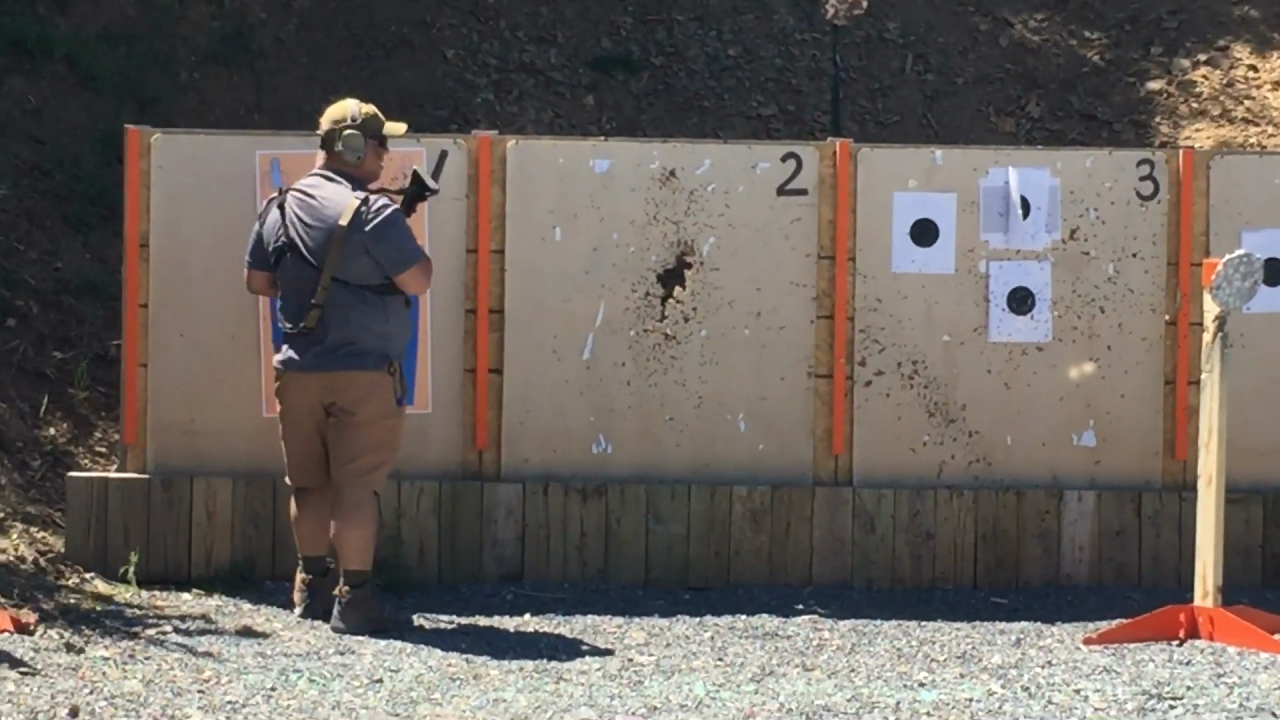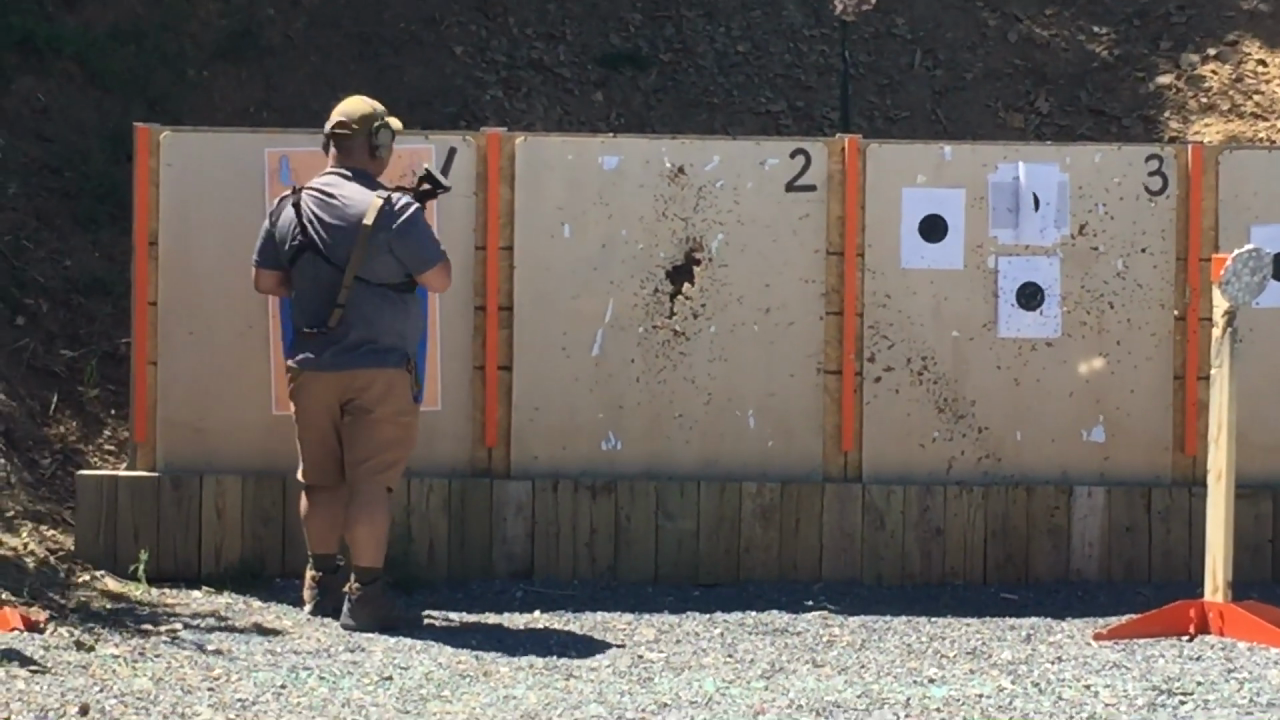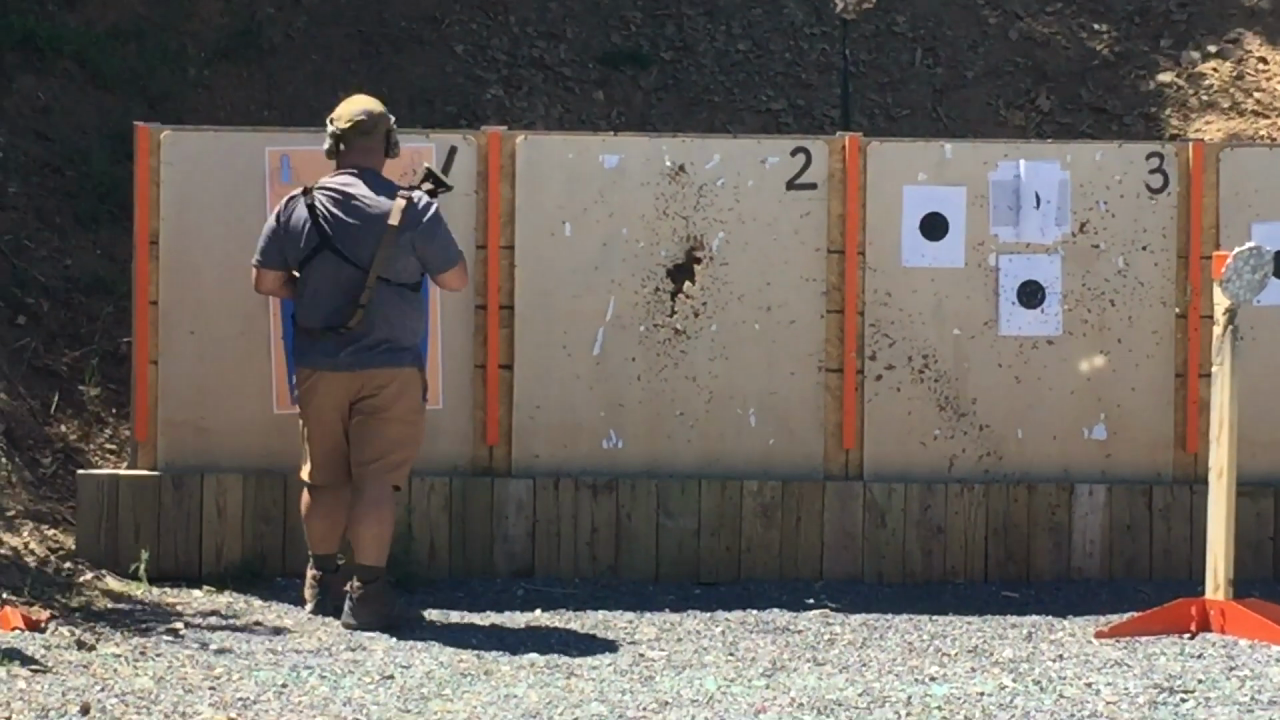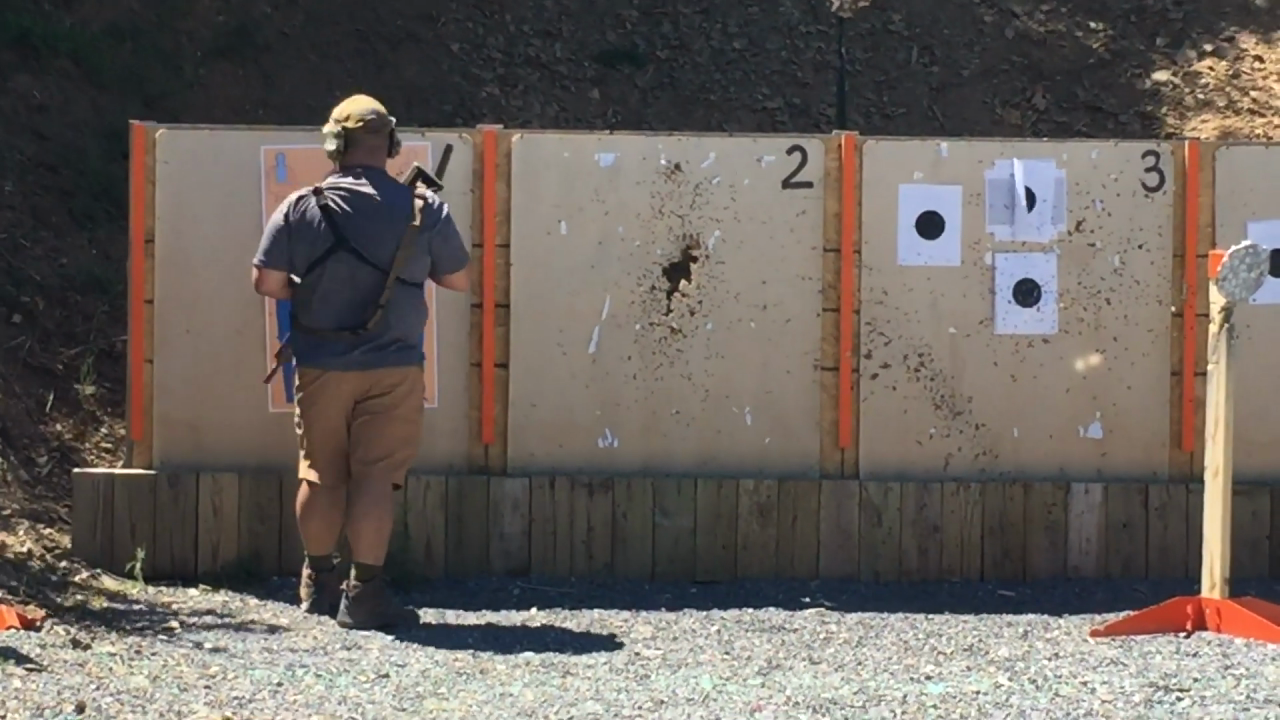
dt=0.2s
person 1, frame 1
left shoulder: (279, 206)
right shoulder: (373, 211)
left elbow: (258, 282)
right elbow: (417, 282)
right wrist: (413, 248)
left hip: (299, 368)
right hip: (364, 371)
left knee: (310, 483)
right knee: (357, 485)
left ankle: (312, 588)
right ankle: (354, 600)
person 1, frame 2
left shoulder: (290, 205)
right shoulder: (393, 209)
left elbow: (265, 281)
right elbow: (438, 280)
right wrist: (424, 245)
left hip: (312, 367)
right hip: (380, 370)
left knee: (321, 480)
right knee: (370, 482)
left ankle: (321, 585)
right ankle: (364, 597)
person 1, frame 3
left shoulder: (297, 206)
right shoulder: (413, 209)
left elbow: (265, 282)
right elbow: (456, 280)
left hip: (319, 367)
right hip: (389, 369)
left knee: (324, 478)
right knee: (376, 480)
left ankle: (322, 585)
right ankle: (366, 595)
person 1, frame 4
left shoulder: (302, 205)
right shoulder: (425, 208)
left elbow: (266, 282)
right elbow: (459, 280)
left hip: (321, 367)
right hip: (393, 369)
left knee: (320, 477)
right knee: (375, 478)
left ankle: (317, 585)
right ankle: (363, 594)
